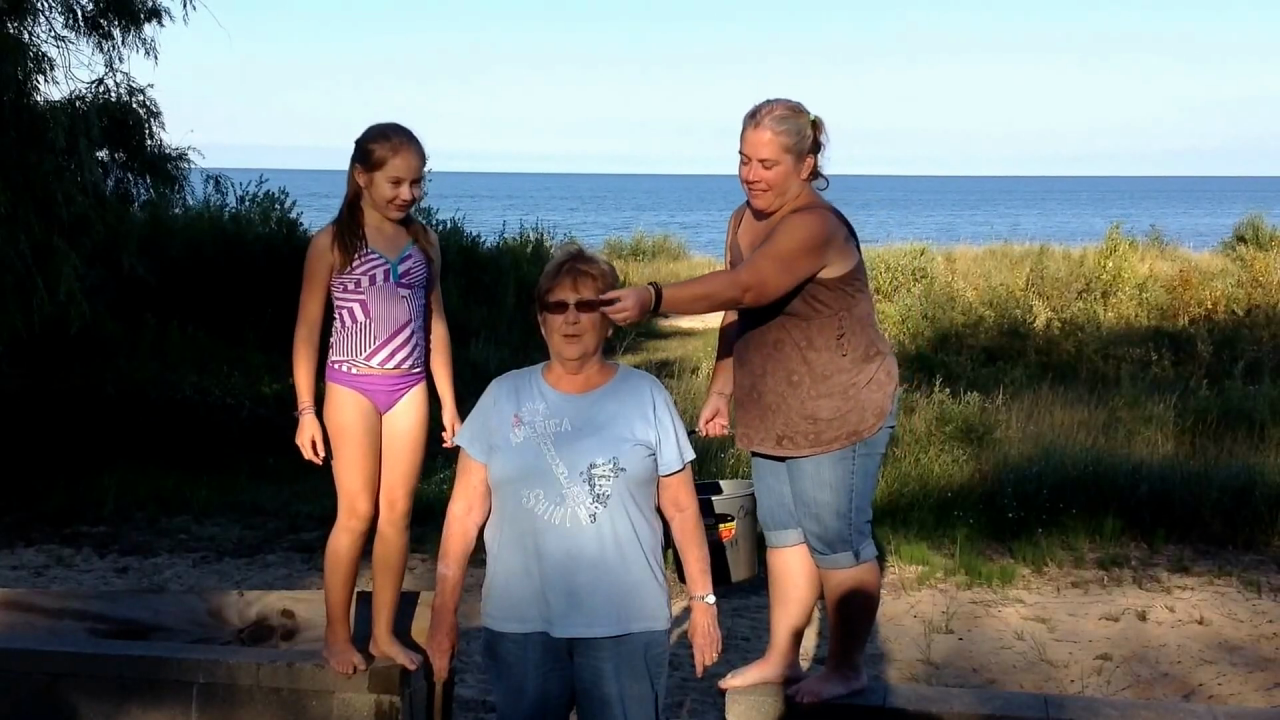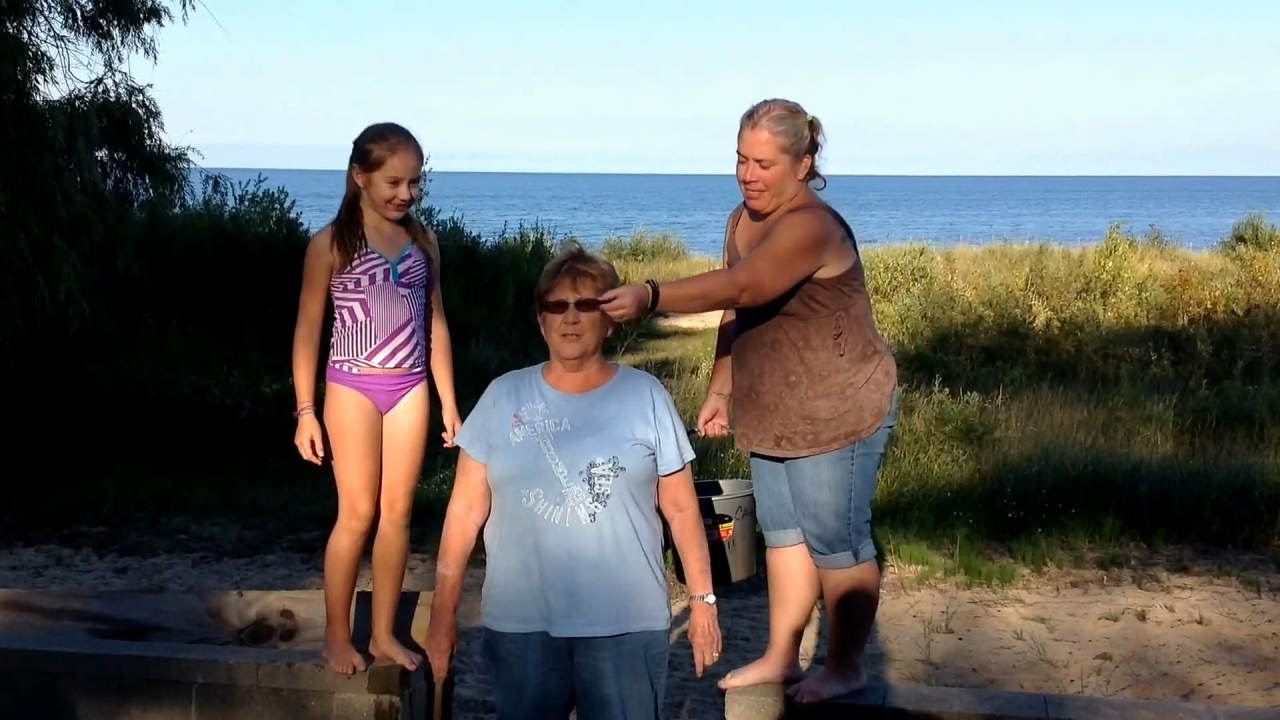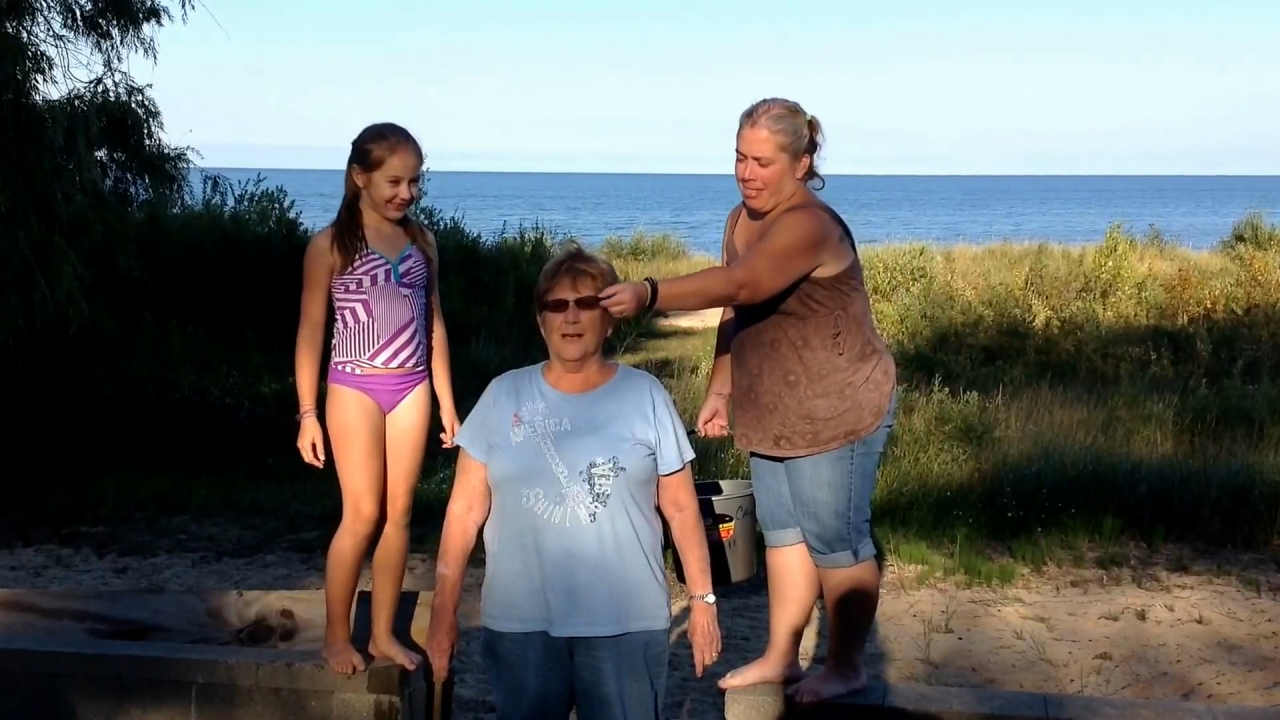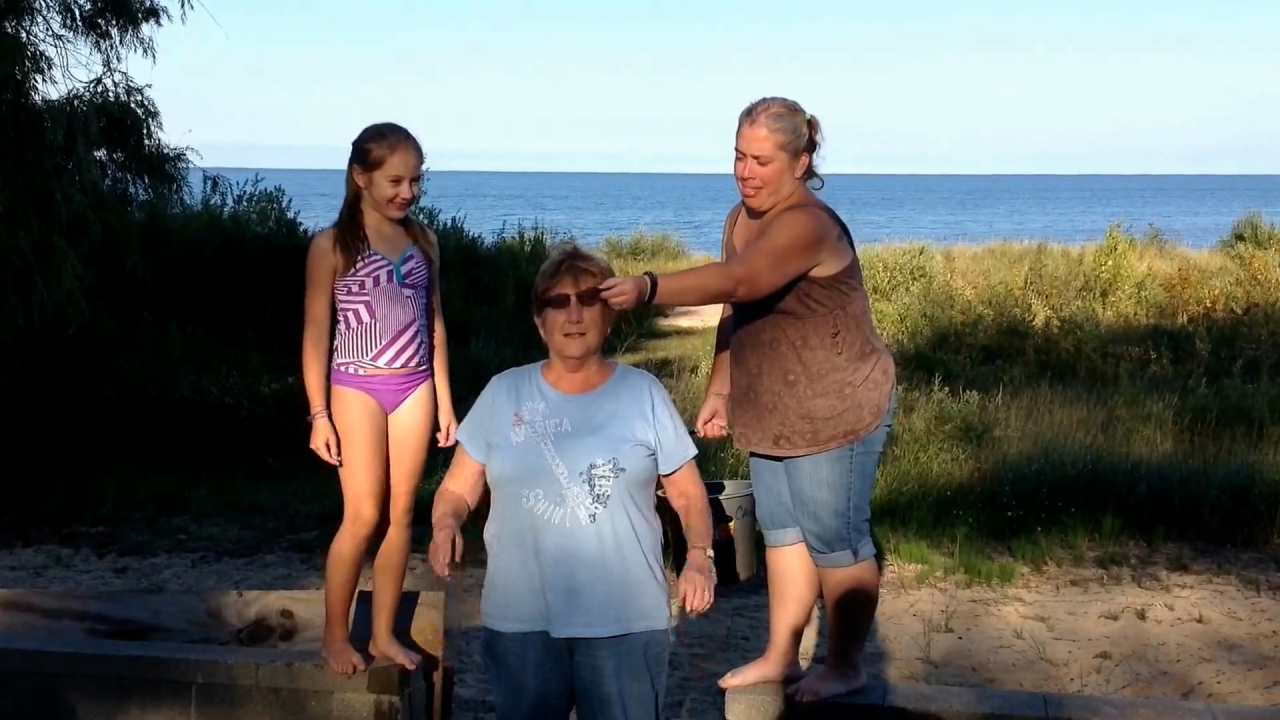
dt=0.3s
person 1, frame 1
left shoulder: (815, 226)
right shoulder: (743, 221)
left elbow: (742, 288)
left wrist: (652, 298)
right wrist: (721, 389)
left hip: (838, 413)
right hip: (775, 413)
left knee: (836, 540)
right knee: (784, 532)
left ankle: (847, 667)
right ankle: (780, 656)
person 1, frame 2
left shoulder: (812, 225)
right shoulder: (742, 220)
left elbow: (740, 288)
left wrist: (648, 297)
right wrist: (720, 390)
left hip: (836, 412)
right hip: (774, 412)
left knee: (835, 541)
right knee: (783, 533)
left ankle: (846, 666)
right ankle: (780, 656)
person 1, frame 3
left shoulder: (809, 225)
right shoulder: (741, 219)
left elbow: (737, 285)
left wrist: (647, 294)
right wrist: (720, 390)
left hip: (836, 412)
right hip: (773, 412)
left knee: (834, 539)
right knee: (783, 532)
left ankle: (846, 666)
right ankle: (780, 656)
person 1, frame 4
left shoulder: (808, 224)
right shoulder: (740, 219)
left elbow: (735, 281)
left wrist: (646, 289)
right wrist: (719, 390)
left hip: (835, 410)
right hip: (774, 411)
left knee: (835, 539)
right knee: (782, 531)
left ankle: (845, 665)
right ankle: (780, 656)
person 2, frame 1
left shoulder: (424, 241)
right shoulder: (333, 242)
left elbow: (435, 322)
right elbow: (307, 328)
left wrist: (449, 402)
right wrist: (306, 410)
left hip: (409, 390)
right hip: (352, 388)
left knee: (397, 512)
right knee: (356, 513)
left ankle: (384, 633)
right ankle: (336, 635)
person 2, frame 2
left shoulder: (423, 241)
right shoulder: (332, 243)
right elbow: (308, 329)
left wrist: (449, 400)
right wrist: (305, 410)
left hip: (410, 389)
right hip: (353, 388)
left knee: (398, 512)
right knee: (358, 513)
left ankle: (383, 633)
right ankle: (336, 635)
person 2, frame 3
left shoulder: (421, 241)
right shoulder: (331, 244)
right elbow: (310, 331)
left wrist: (447, 400)
right wrist: (307, 413)
left hip: (411, 390)
right hip: (355, 389)
left knee: (399, 513)
right knee: (363, 514)
left ankle: (383, 633)
right ankle: (336, 635)
person 2, frame 4
left shoulder: (423, 241)
right shoulder: (332, 245)
right elbow: (315, 332)
left wrist: (445, 400)
right wrist: (319, 413)
left hip: (413, 389)
right hip: (357, 389)
left knee: (401, 513)
right knee: (364, 516)
left ankle: (383, 634)
right ankle: (335, 633)
person 3, frame 1
left shoulder: (646, 395)
right shoulder: (503, 396)
left elbow: (681, 508)
right elbow: (466, 510)
left wrist: (702, 599)
right wrist: (444, 611)
left hip: (627, 623)
right hip: (520, 623)
person 3, frame 2
left shoulder: (646, 395)
right shoulder: (503, 397)
left elbow: (681, 507)
right elbow: (466, 510)
left wrist: (702, 598)
right wrist: (443, 610)
left hip: (626, 622)
right hip: (520, 622)
person 3, frame 3
left shoulder: (645, 395)
right shoulder: (503, 395)
left elbow: (680, 506)
right elbow: (465, 509)
left wrist: (702, 598)
right wrist: (444, 609)
left hip: (626, 621)
right hip: (520, 621)
person 3, frame 4
left shoulder: (644, 392)
right shoulder: (503, 394)
left elbow: (688, 490)
right elbow: (455, 495)
left wrist: (700, 557)
right wrist: (445, 523)
left hip: (625, 620)
right hip: (521, 619)
